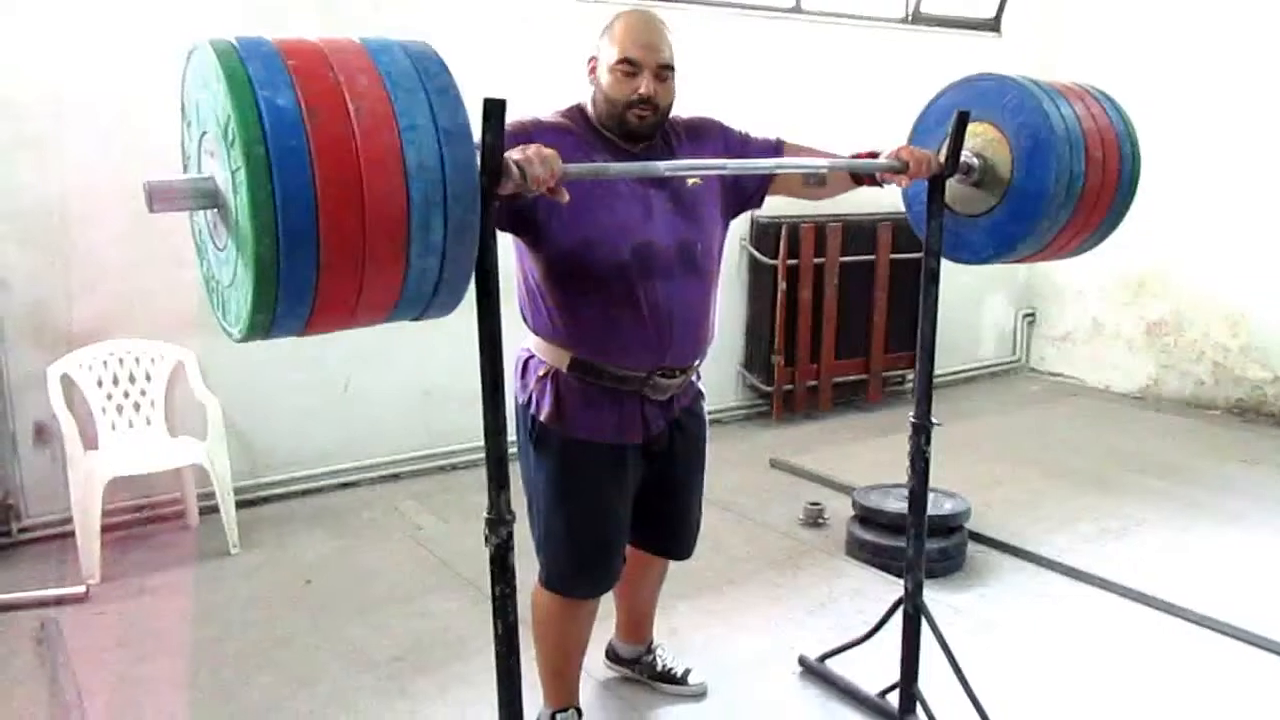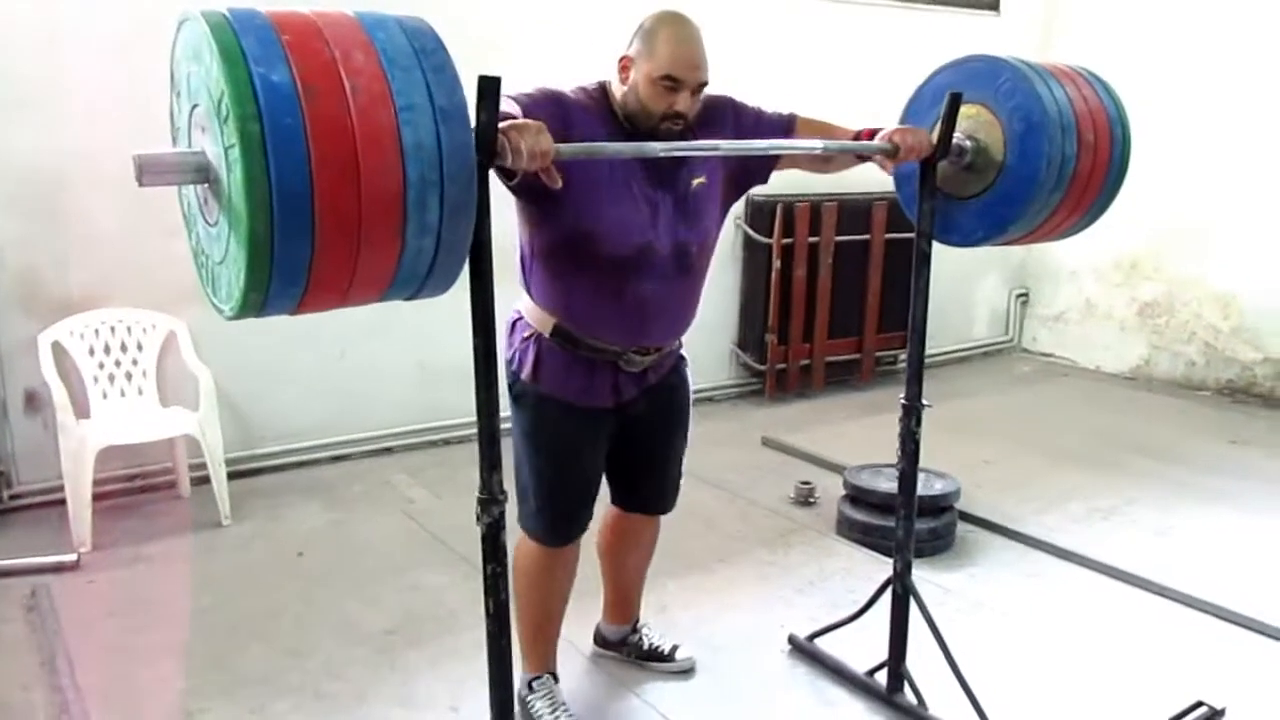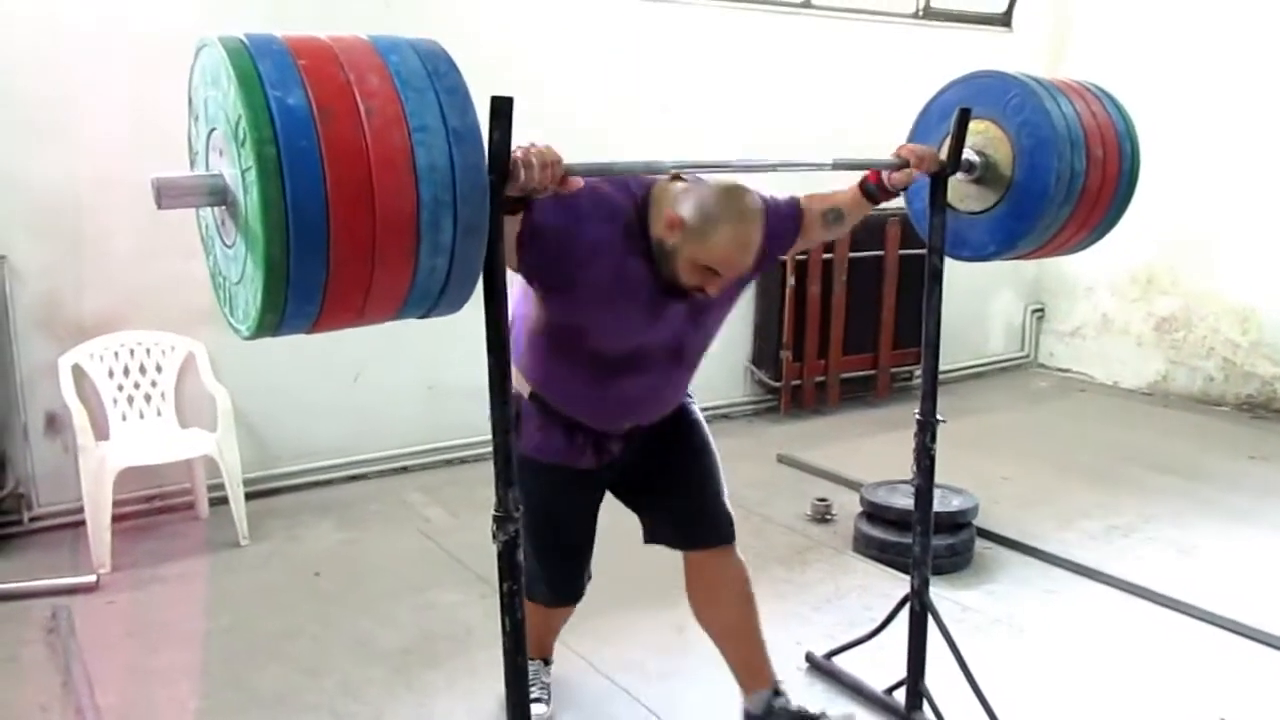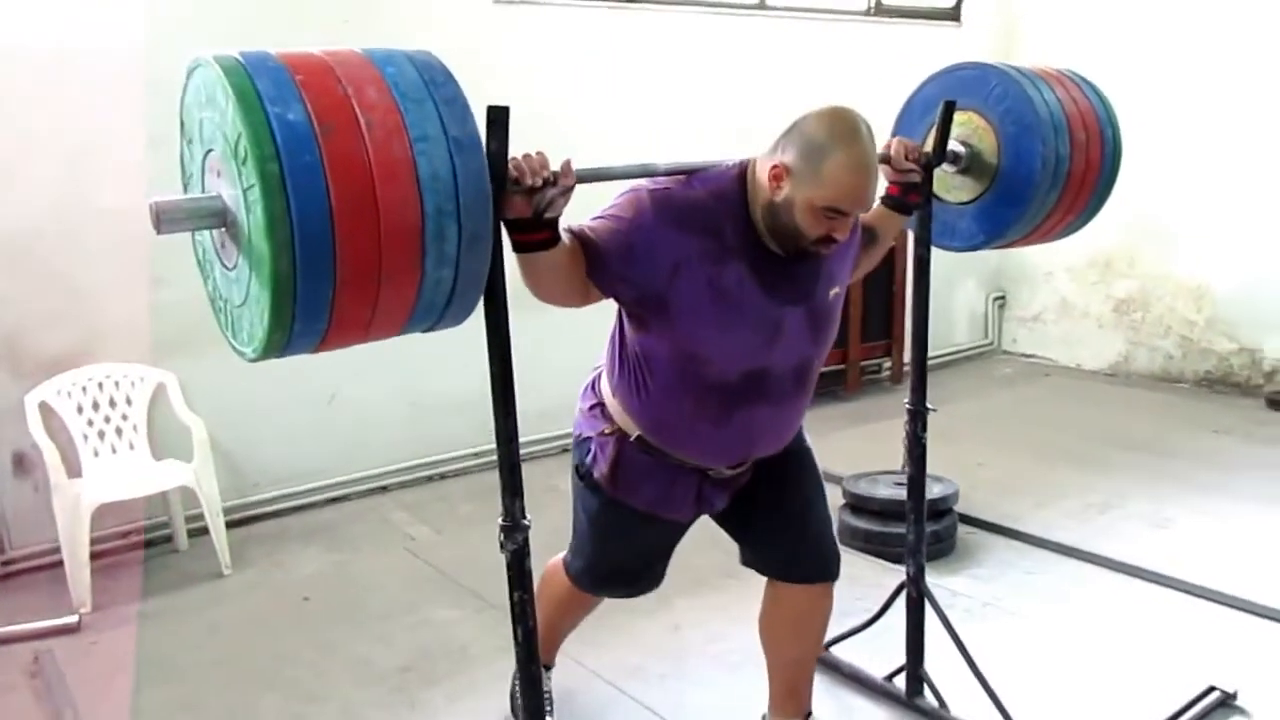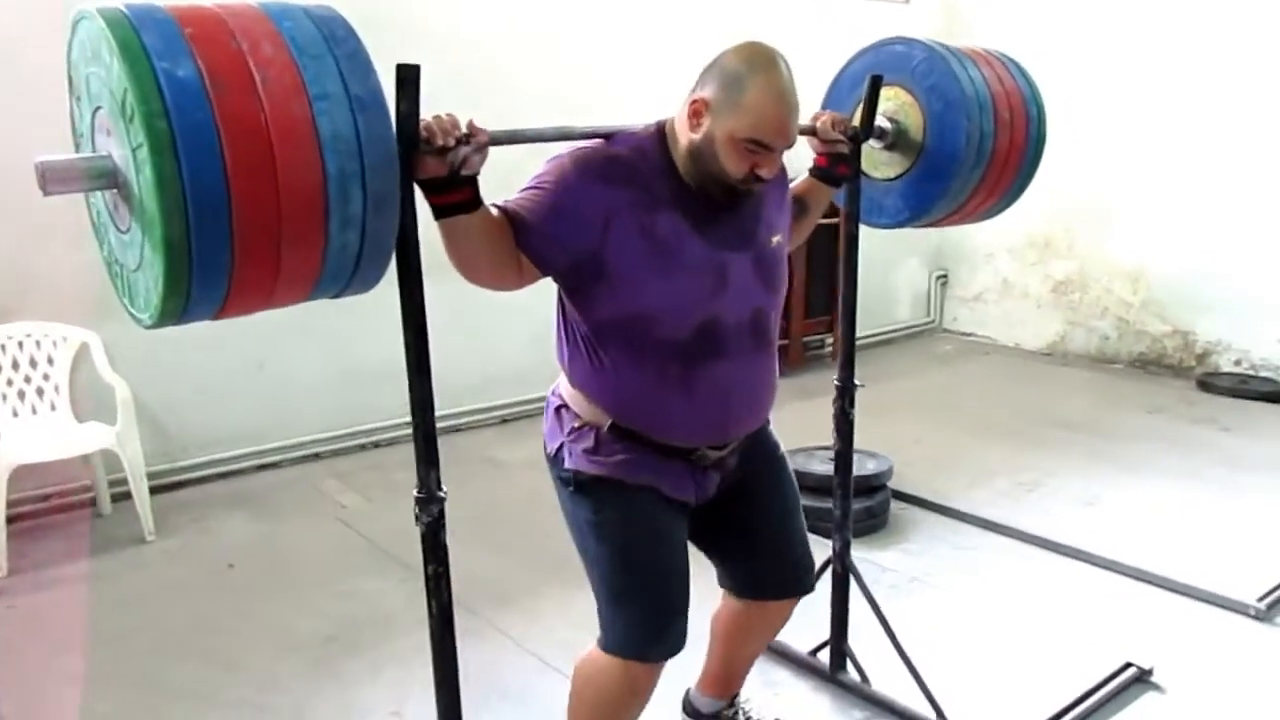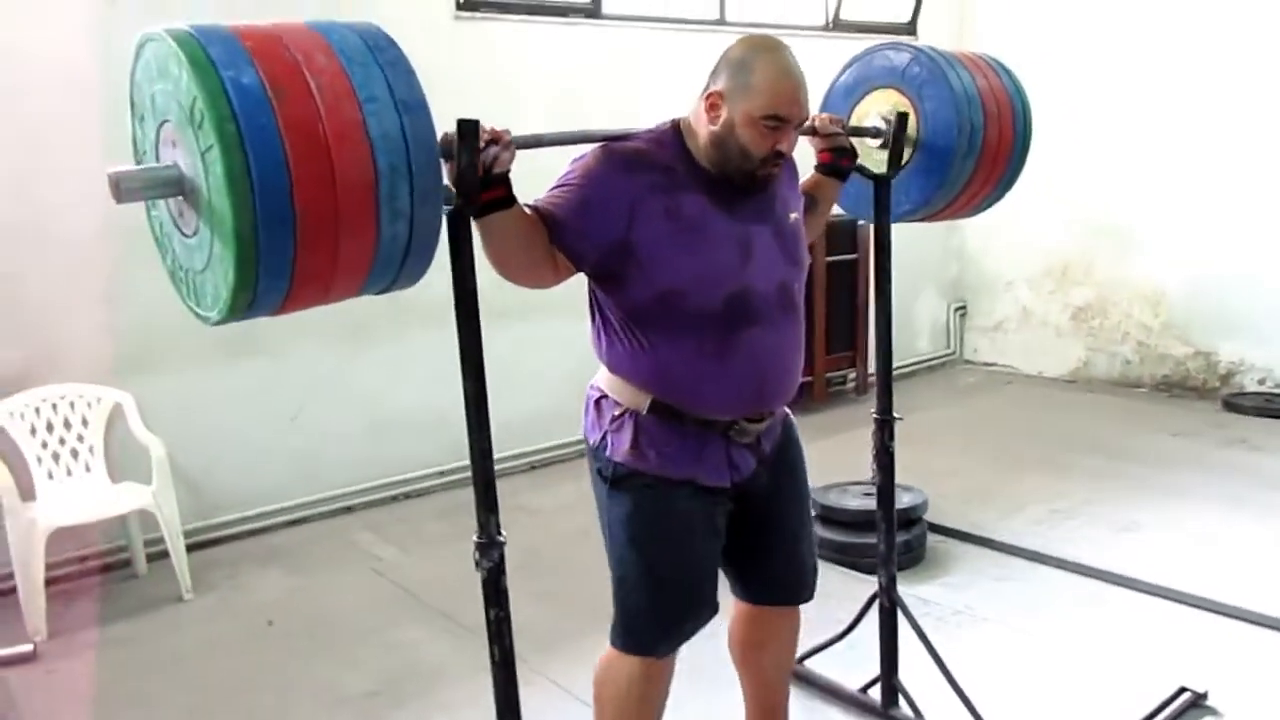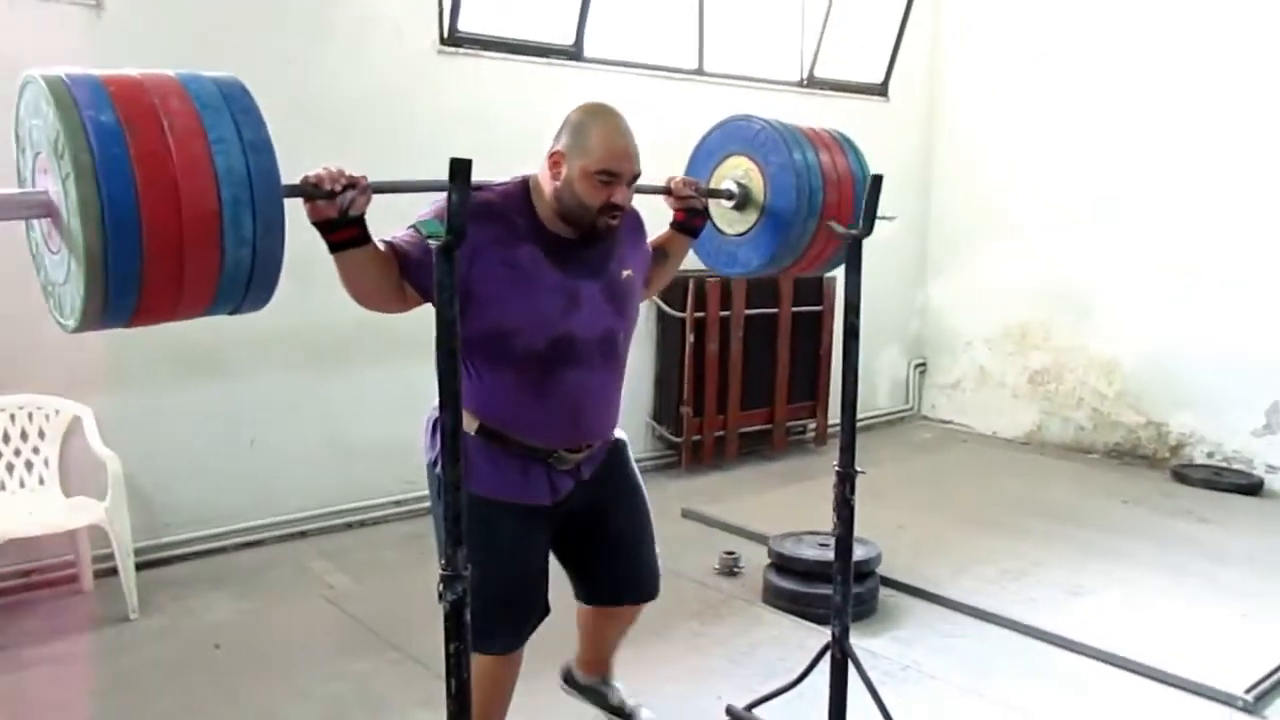
dt=0.7s
person 1, frame 1
left shoulder: (706, 146)
right shoulder: (544, 147)
left elbow: (800, 170)
left wrist: (875, 167)
right wrist: (507, 172)
left hip: (676, 400)
right hip: (579, 407)
left knee: (657, 543)
right knee: (576, 571)
left ankle: (633, 648)
person 1, frame 2
left shoulder: (721, 130)
right shoulder: (562, 119)
left elbow: (807, 140)
right elbow: (494, 124)
left wrist: (876, 139)
right wrist: (508, 136)
left hip: (656, 365)
right hip: (562, 366)
left knee: (643, 504)
right knee: (553, 524)
left ankle: (620, 629)
person 1, frame 3
left shoulder: (740, 222)
right shoulder: (580, 214)
left elbow: (814, 215)
left wrist: (883, 184)
right wrist: (512, 195)
left hip: (657, 419)
right hip: (551, 424)
left knee: (712, 541)
right knee: (554, 579)
right ankle: (532, 664)
person 1, frame 4
left shoulder: (828, 224)
right shoulder: (670, 217)
right elbow: (569, 281)
left wrist: (901, 198)
right wrist: (531, 224)
right hip: (643, 453)
left knee: (810, 570)
right knee: (595, 574)
right ankle: (532, 667)
person 1, frame 5
left shoulder: (760, 181)
right shoulder: (598, 182)
right elbow: (502, 263)
left wrist: (831, 170)
right wrist: (453, 192)
left hip: (737, 445)
right hip: (616, 457)
left knee: (776, 583)
right knee: (643, 640)
person 1, frame 6
left shoulder: (773, 172)
right shoulder: (626, 176)
right elbow: (537, 261)
left wrist: (834, 167)
right wrist: (489, 193)
left hip: (765, 436)
right hip: (657, 449)
left knee: (781, 594)
right knee: (655, 631)
person 1, frame 7
left shoulder: (623, 228)
right shoulder: (478, 223)
right elbow: (391, 288)
left wrist: (686, 225)
right wrist: (345, 230)
left hip: (595, 458)
right hip: (491, 468)
left knee: (628, 590)
right knee: (495, 633)
